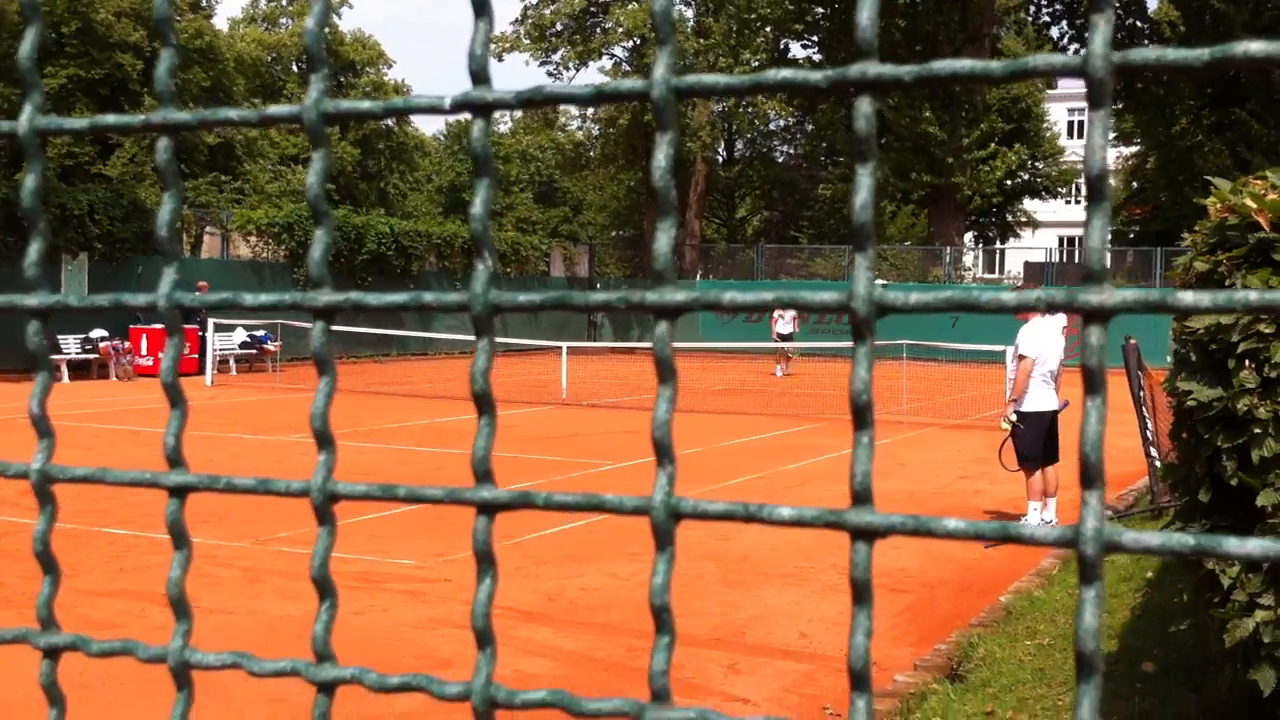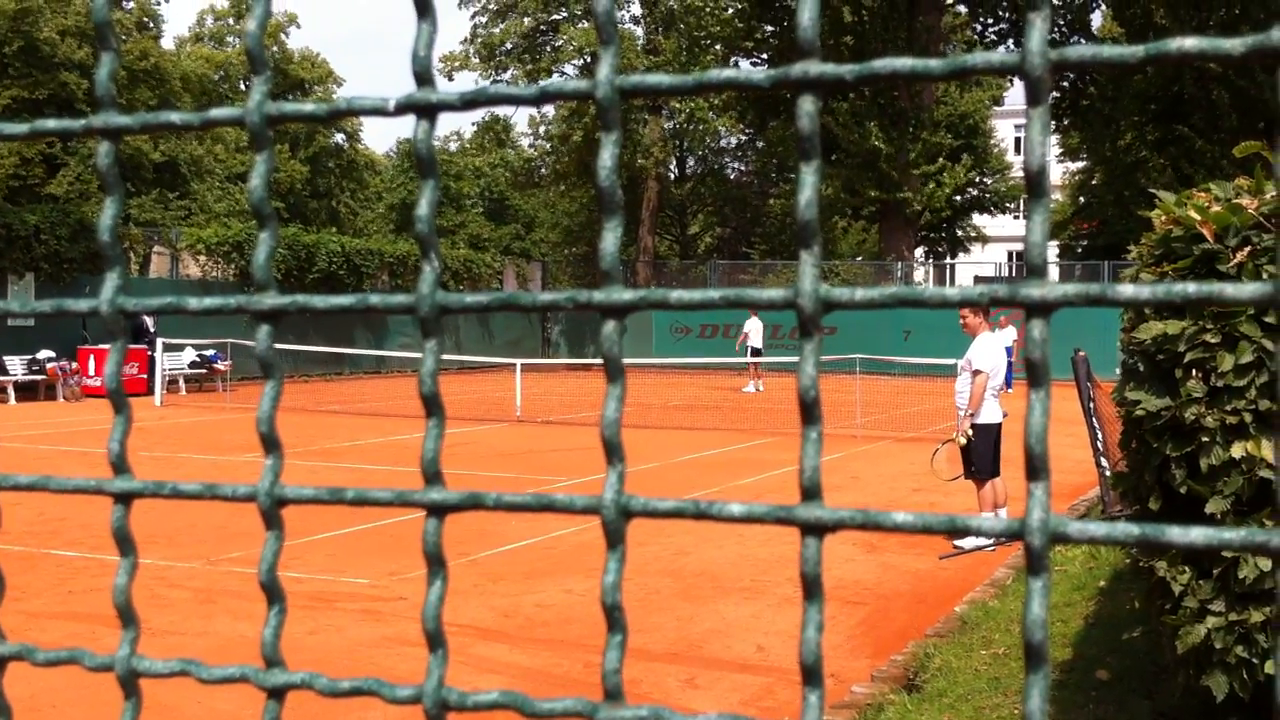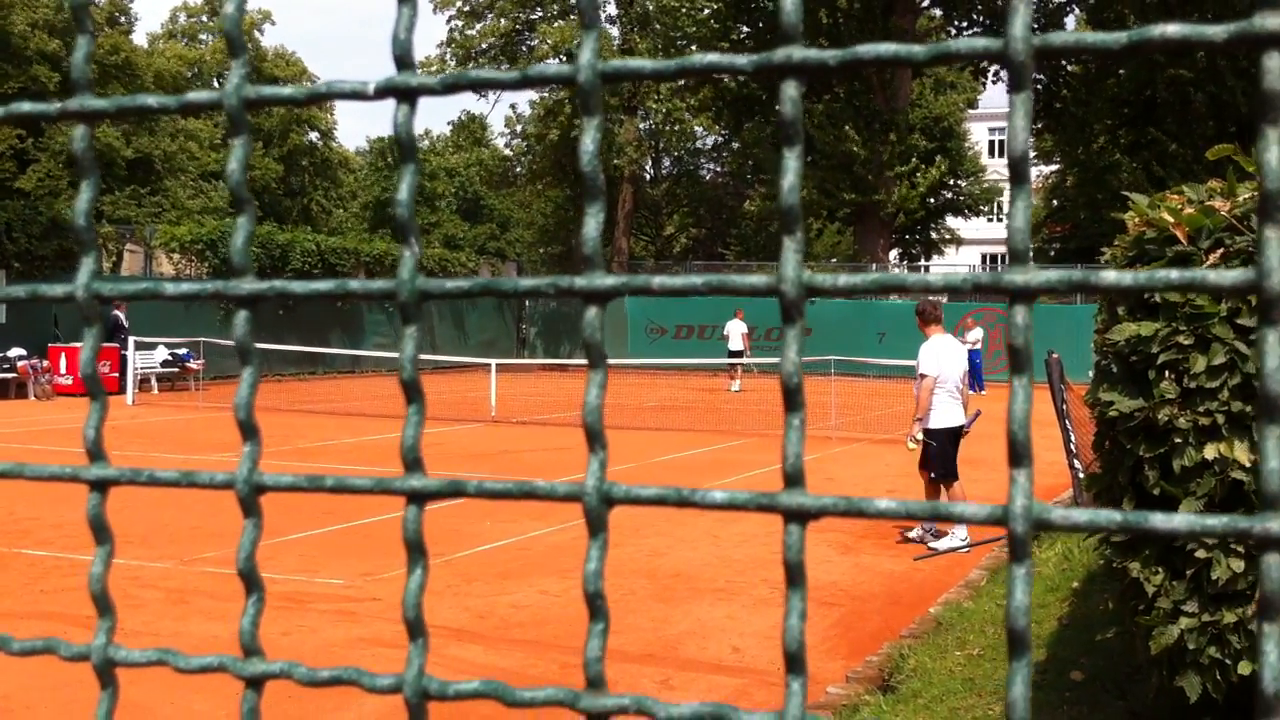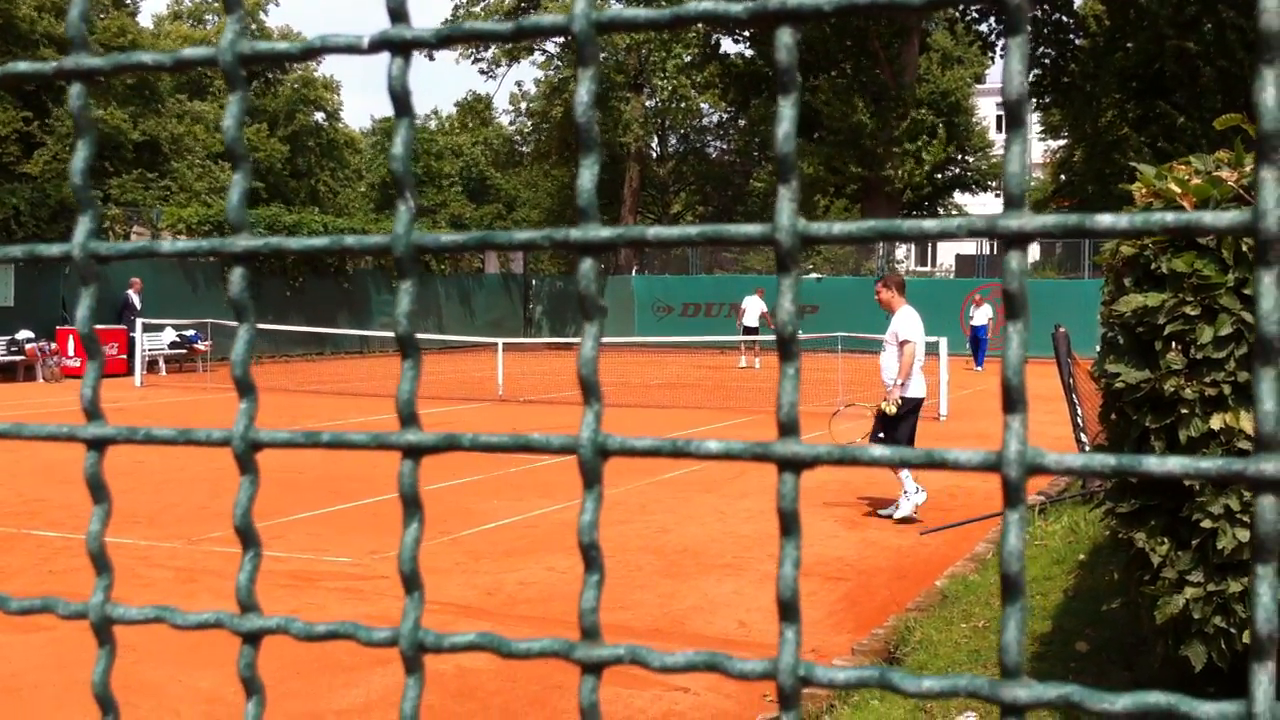
dt=1s
person 1, frame 1
left shoulder: (1029, 331)
right shoulder: (1055, 329)
left elbow: (1025, 369)
left wrist: (1011, 402)
left hip: (1030, 407)
right hip: (1049, 405)
left knee: (1031, 466)
right knee: (1048, 463)
left ankle: (1033, 519)
right ankle: (1049, 516)
person 1, frame 2
left shoulder: (982, 344)
right shoulder: (994, 342)
left elbow: (980, 383)
left wrist: (967, 417)
left hip: (979, 420)
right hip: (991, 418)
left knee: (981, 477)
right knee: (992, 474)
left ankle: (985, 534)
person 1, frame 3
left shoulder: (930, 348)
right shoulder: (958, 346)
left elbow: (926, 388)
right elbow: (964, 386)
left wrist: (916, 421)
right wrist: (963, 417)
left hip: (938, 423)
right hip: (954, 420)
left knee: (948, 479)
right knee: (928, 473)
left ankle: (960, 534)
right ankle: (928, 528)
person 1, frame 4
left shoulder: (905, 316)
right shoulder: (902, 317)
left elbow: (909, 353)
left wrist: (897, 386)
left hip: (905, 393)
right hip: (907, 393)
left knee: (882, 443)
right knee: (901, 447)
left ankle: (911, 489)
right ankle: (908, 501)
